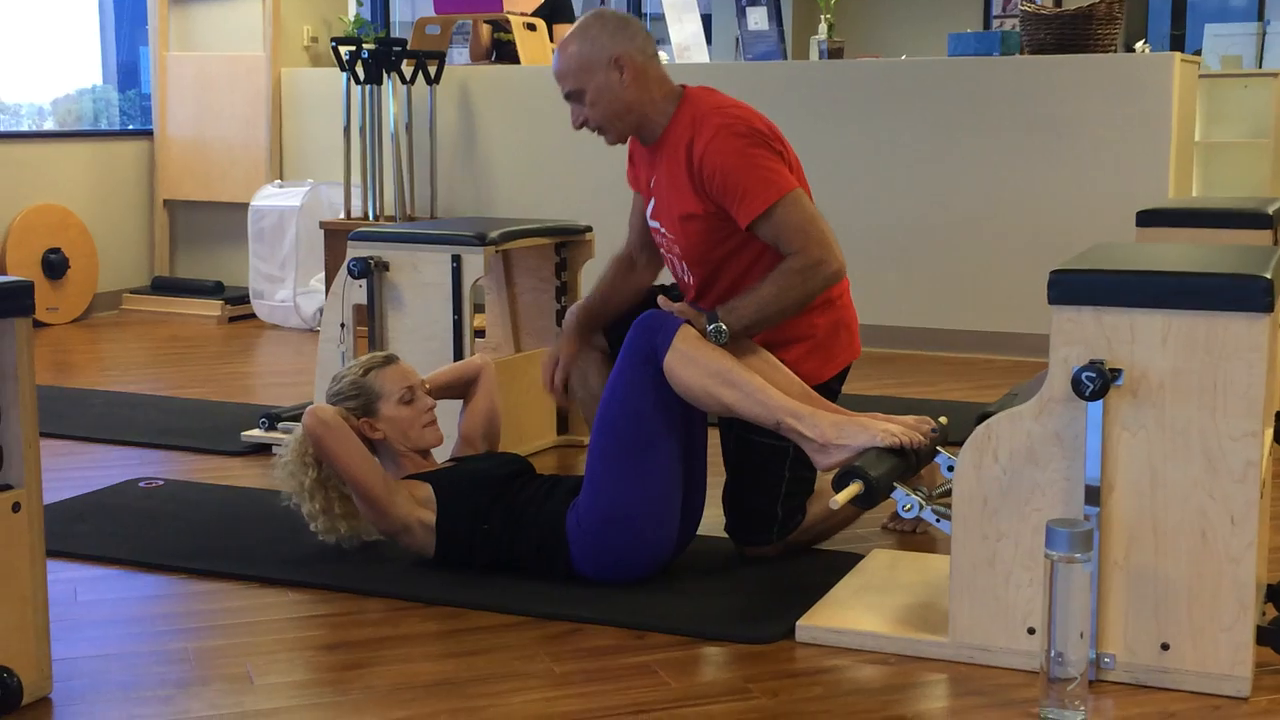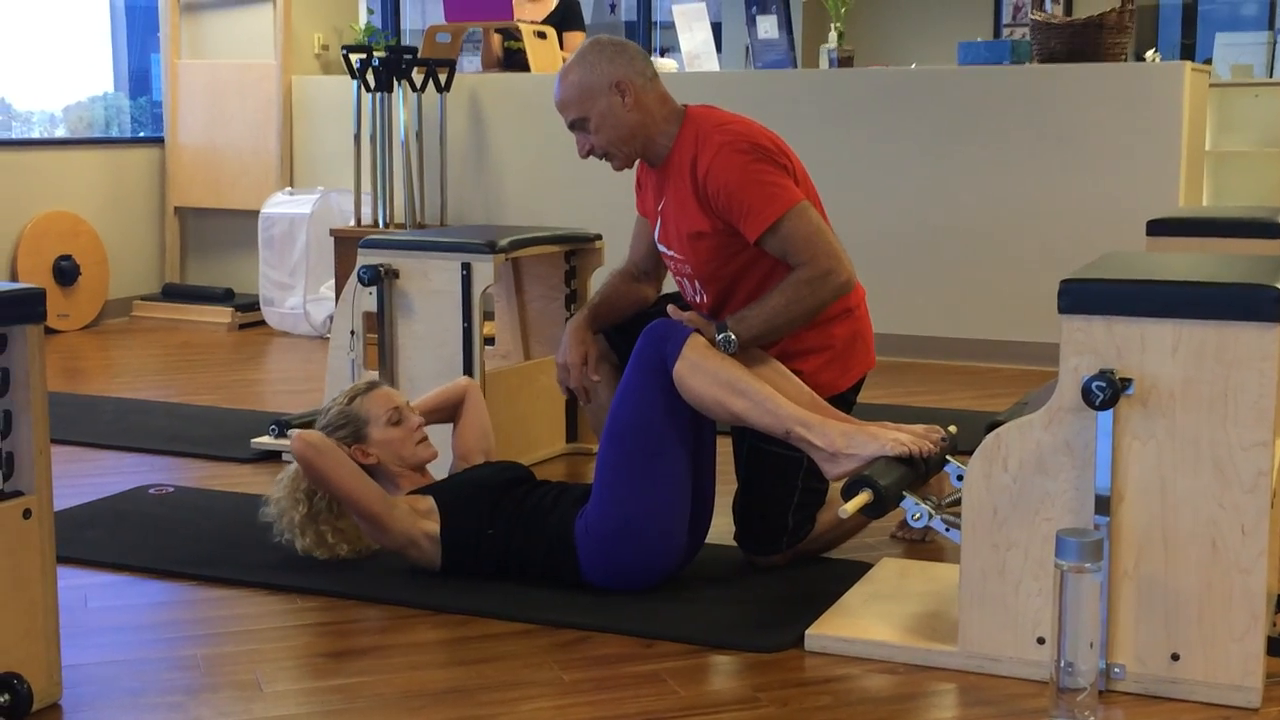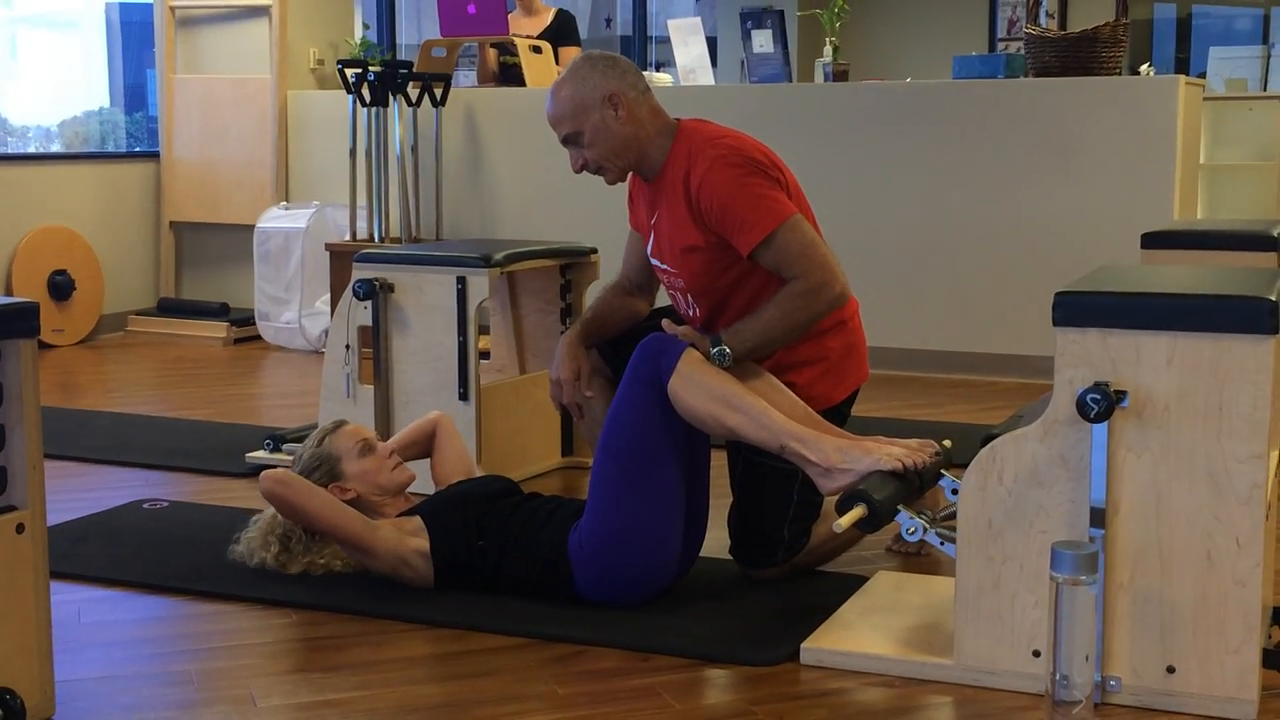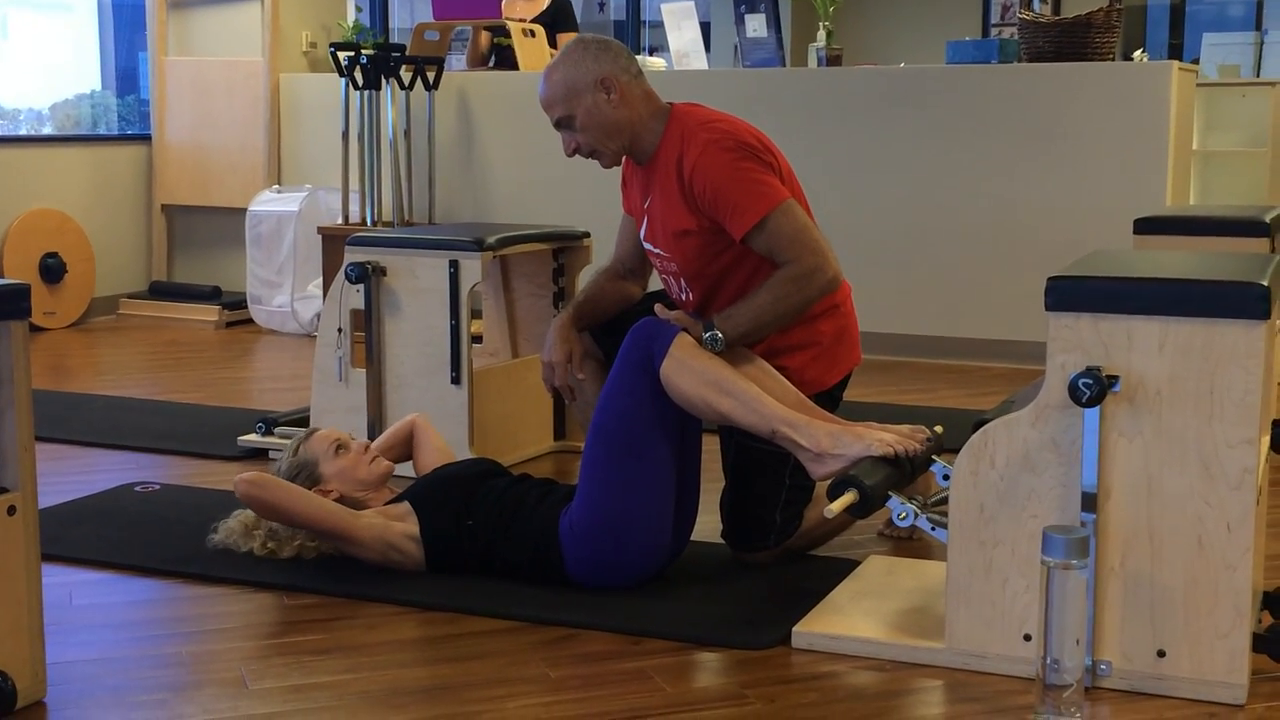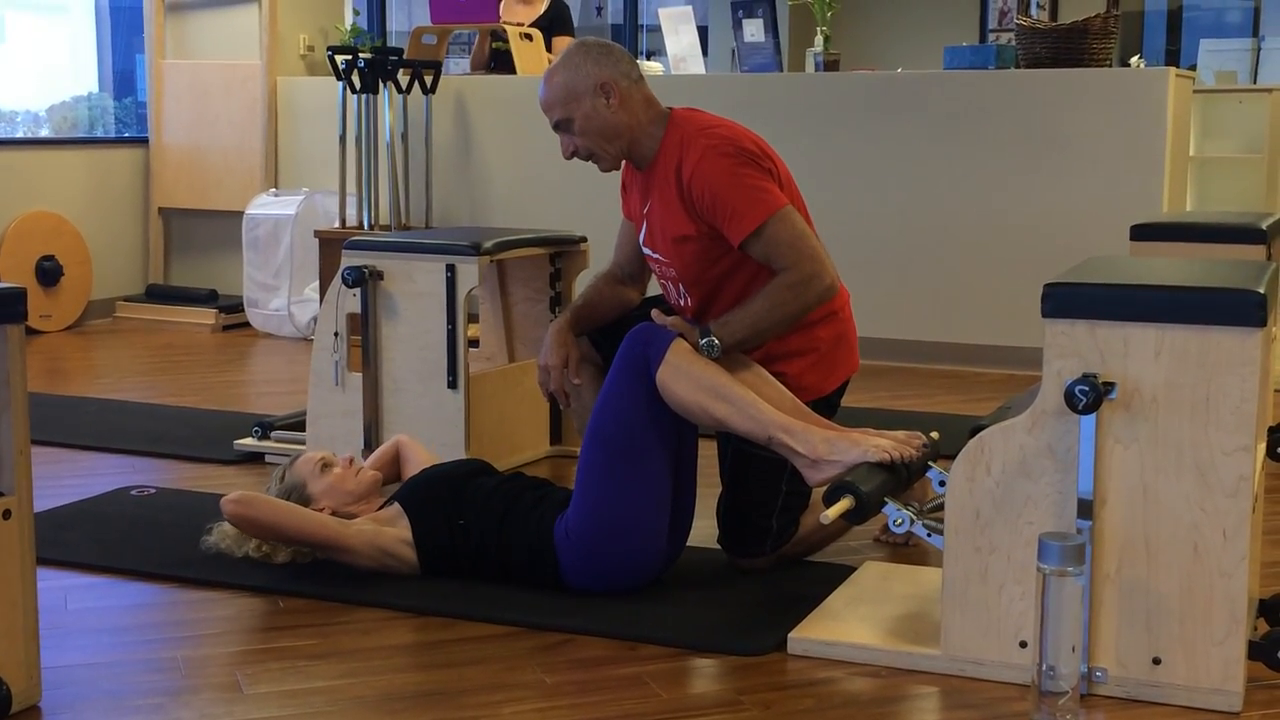
dt=1s
person 1, frame 1
left shoulder: (463, 463)
right shoulder: (400, 509)
left elbow: (482, 368)
right elbow: (317, 419)
left wrist: (414, 385)
right wrist: (384, 401)
left hip: (648, 528)
right hip: (605, 543)
left knee: (691, 332)
right knee: (653, 334)
left ankle: (848, 429)
right ankle: (820, 434)
person 1, frame 2
left shoulder: (464, 481)
right shoulder: (402, 524)
left elbow: (466, 389)
right elbow: (305, 444)
left wrist: (402, 409)
right wrist: (369, 426)
left hip: (653, 534)
right hip: (615, 549)
left knee: (699, 339)
right knee: (663, 340)
left ankle: (846, 439)
right ankle: (829, 443)
person 1, frame 3
left shoulder: (448, 503)
right shoulder: (390, 547)
left elbow: (439, 420)
right elbow: (274, 481)
left wrist: (383, 450)
right wrist: (352, 466)
left hip: (646, 548)
right hip: (609, 564)
left knee: (693, 353)
right knee: (658, 356)
left ankle: (842, 453)
right ankle: (825, 457)
person 1, frame 4
left shoulder: (430, 494)
right shoulder: (379, 534)
left elbow: (416, 421)
right elbow: (249, 483)
left wrist: (374, 458)
right wrist: (338, 472)
left hip: (637, 532)
right hip: (600, 548)
left knee: (692, 335)
right knee: (652, 341)
left ankle: (835, 438)
right ankle: (817, 443)
person 1, frame 5
left shoulder: (416, 502)
right shoulder: (372, 539)
left elbow: (402, 440)
right elbow: (236, 505)
left wrist: (367, 474)
right wrist: (318, 492)
left hip: (630, 537)
right hip: (593, 553)
left knee: (683, 344)
right knee: (647, 347)
left ankle: (829, 443)
right ankle: (812, 450)
person 2, frame 1
left shoulder: (723, 138)
right shoulder: (646, 139)
left elbow: (822, 263)
right elbow: (640, 256)
left wrist: (713, 326)
right wrist: (576, 334)
left hip: (789, 345)
right hip: (720, 319)
left knee: (759, 539)
right knee: (589, 331)
person 2, frame 2
left shoulder: (726, 154)
right shoulder: (653, 159)
left elbow: (831, 274)
right elbow: (641, 275)
left wrist: (722, 336)
right wrist: (582, 323)
left hip: (804, 355)
right hip: (732, 332)
left knee: (767, 547)
right knee: (596, 343)
person 2, frame 3
left shoulder: (719, 167)
right shoulder: (646, 173)
left elbow: (825, 287)
right elbow: (633, 289)
left wrist: (717, 349)
right wrist: (576, 337)
left hip: (798, 368)
right hip: (720, 343)
left knee: (763, 559)
right knee: (588, 359)
person 2, frame 4
left shoulder: (712, 151)
right shoulder: (639, 157)
left elbow: (817, 272)
right elbow: (626, 274)
left wrist: (709, 334)
right wrist: (567, 320)
left hip: (790, 352)
right hip: (714, 328)
left knee: (755, 541)
right knee: (579, 343)
person 2, frame 5
left shoulder: (711, 157)
right shoulder: (639, 161)
left elbow: (815, 279)
right elbow: (624, 279)
left wrist: (704, 340)
right wrist: (564, 325)
left hip: (787, 358)
right hip: (712, 335)
left knee: (751, 549)
right knee: (578, 347)
